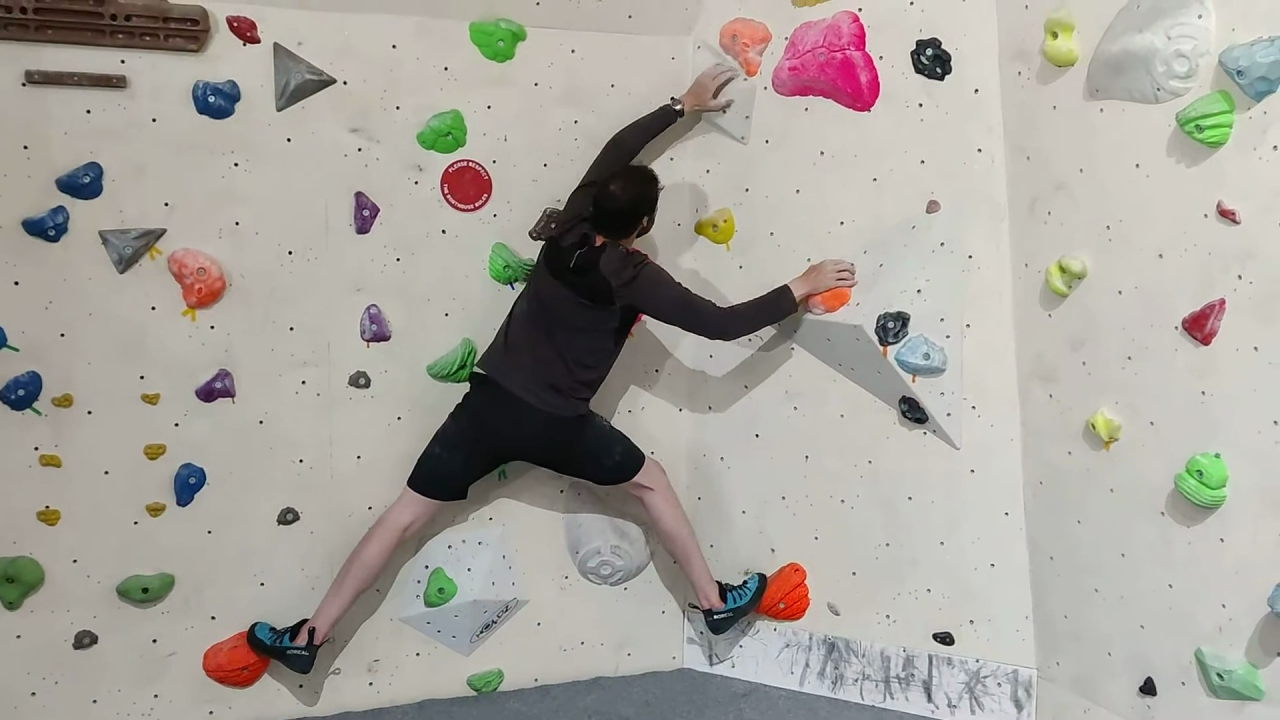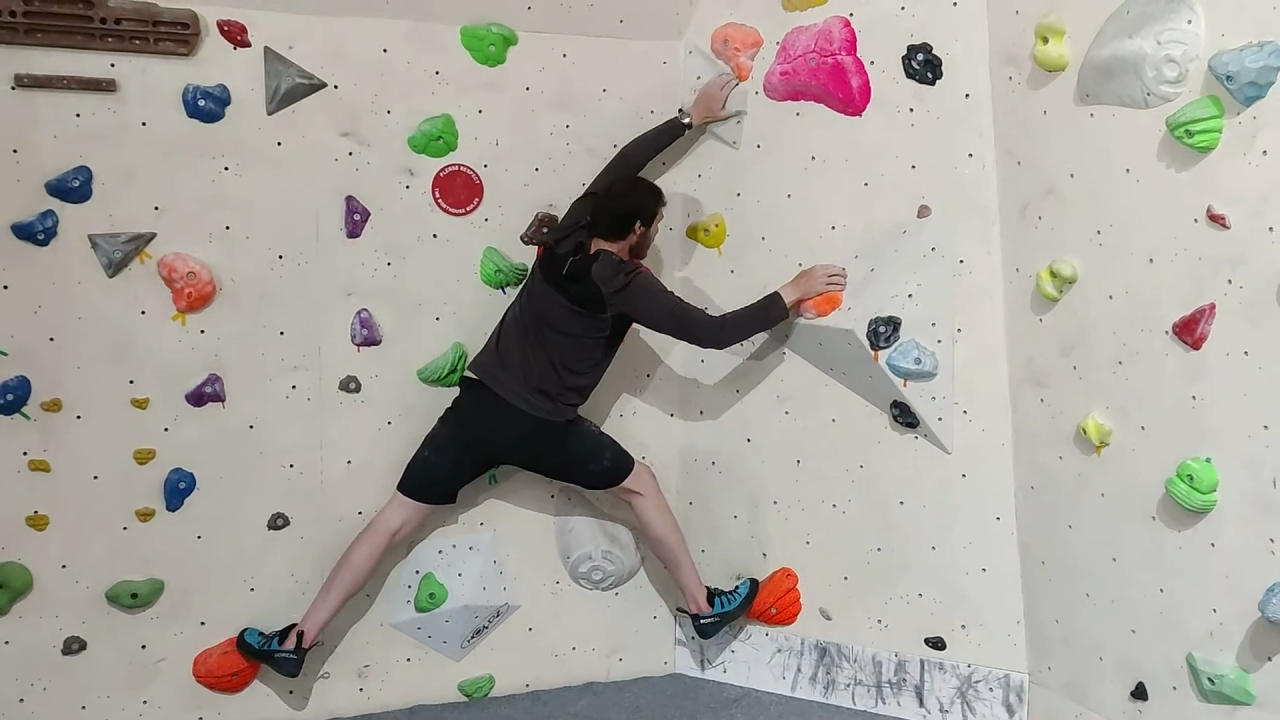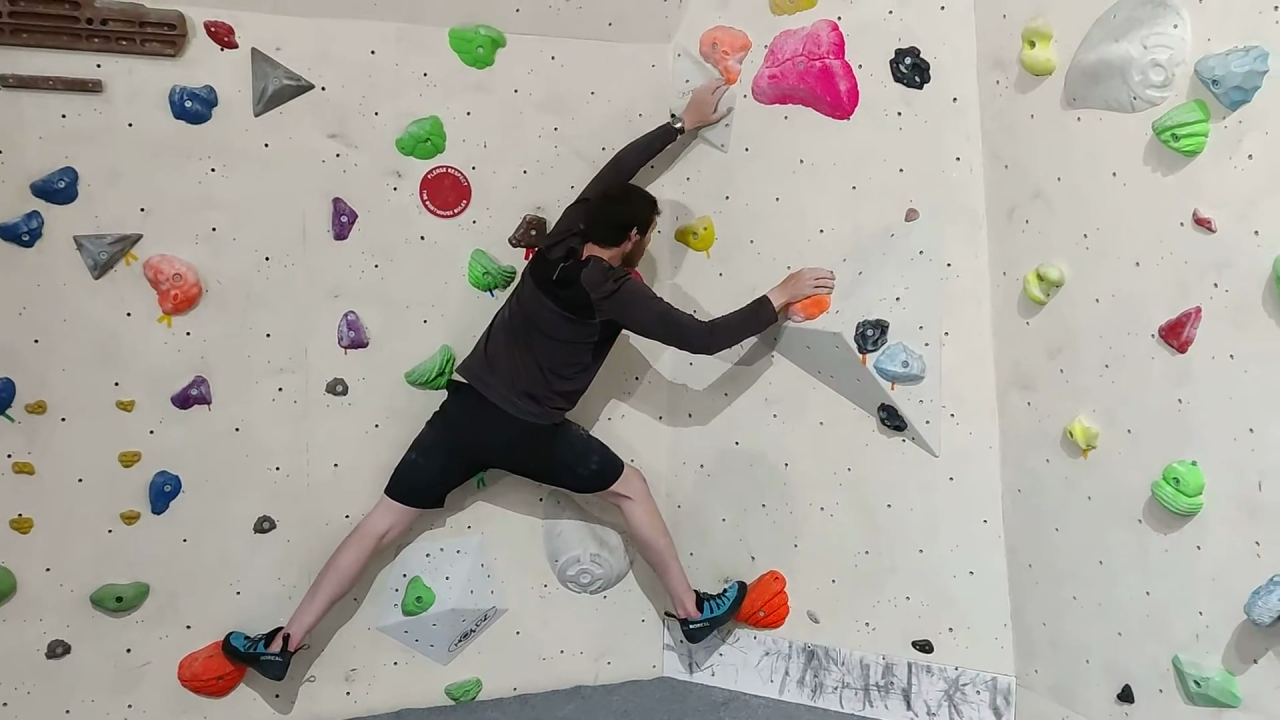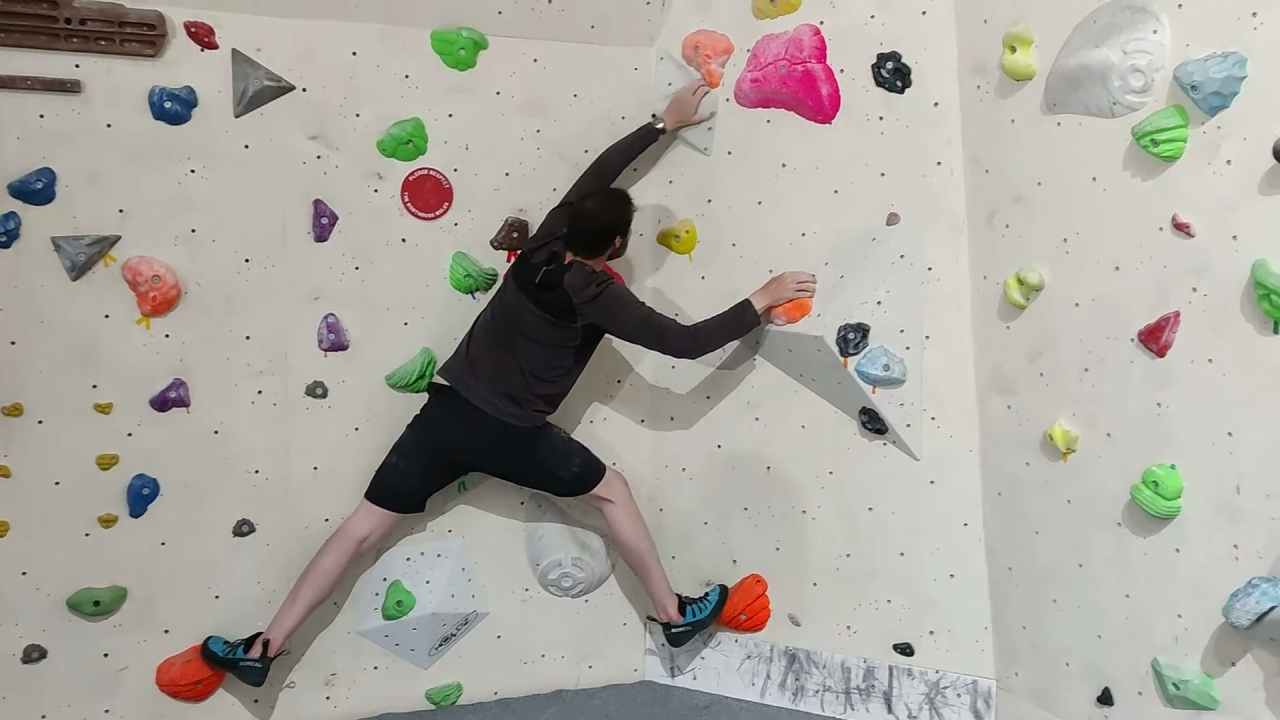
dt=0.3s
person 1, frame 1
left shoulder: (570, 226)
right shoulder: (632, 277)
left elbow: (616, 151)
right elbow: (722, 323)
left wrist: (682, 107)
right wrist: (801, 288)
left hip: (489, 404)
right hip: (556, 425)
left knee: (403, 515)
right knee: (651, 482)
left ankle: (309, 636)
right ankle: (714, 602)
person 1, frame 2
left shoulder: (569, 234)
right shoulder: (625, 285)
left elbow: (624, 162)
right elbow: (714, 332)
left wrist: (689, 119)
right wrist: (792, 294)
left hip: (478, 407)
right hip: (542, 429)
left knee: (393, 520)
right knee: (641, 486)
left ankle: (297, 640)
right ankle: (701, 606)
person 1, frame 3
left shoulder: (562, 238)
right shoulder: (614, 292)
left elbow: (616, 168)
right elbow: (704, 338)
left wrist: (681, 124)
right wrist: (779, 297)
left hip: (465, 411)
right hip: (528, 432)
left knee: (380, 523)
right knee: (630, 489)
left ankle: (283, 644)
right ankle: (690, 612)
person 1, frame 4
left shoulder: (546, 240)
right shoulder: (596, 296)
left elbow: (599, 170)
right elbow: (687, 341)
left wrist: (663, 124)
right wrist: (762, 300)
left hip: (446, 413)
right hip: (509, 434)
left knee: (361, 528)
right knee: (612, 492)
left ankle: (262, 649)
right ankle: (672, 615)
